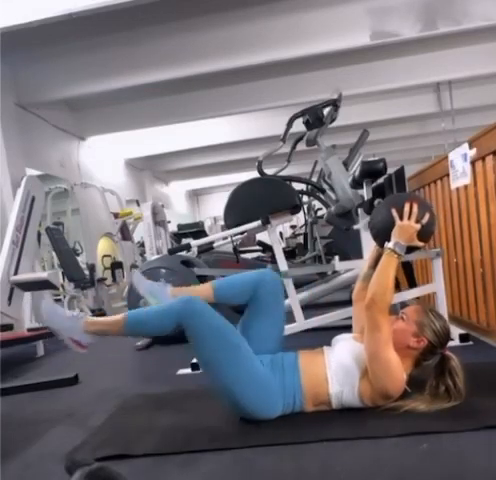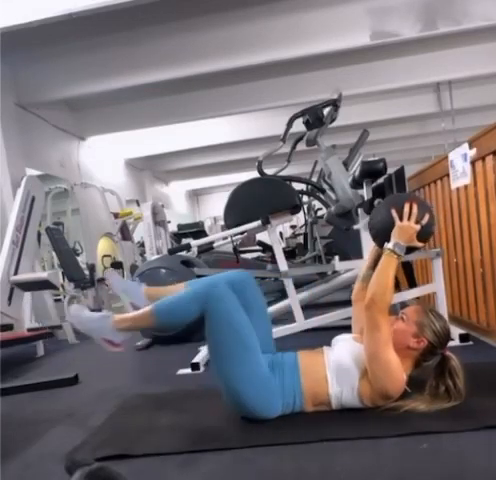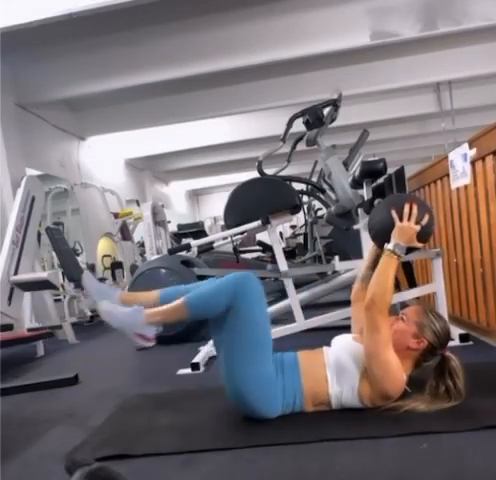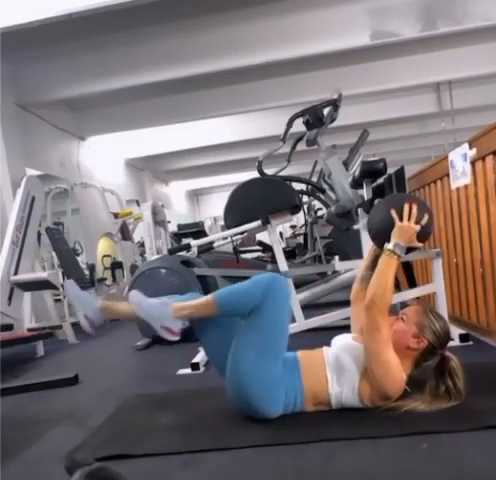
dt=0.1s
person 1, frame 1
left shoulder: (390, 379)
right shoulder: (374, 350)
left elbow: (374, 307)
right elbow: (364, 301)
left wrist: (398, 246)
right wrist: (376, 247)
left hip: (258, 393)
right hip: (265, 367)
left knee: (189, 308)
right knee: (266, 280)
left ankle: (88, 329)
right ankle: (168, 294)
person 1, frame 2
left shoulder: (390, 378)
right shoulder: (376, 351)
left elbow: (374, 308)
right elbow: (360, 298)
left wrist: (397, 247)
right wrist: (380, 246)
left hip: (260, 393)
right hip: (269, 369)
left knee: (215, 296)
right knee: (237, 281)
left ankle: (116, 326)
right ankle: (147, 296)
person 1, frame 3
left shoulder: (390, 379)
right shoulder: (371, 349)
left elbow: (373, 308)
right elbow: (359, 298)
left wrist: (397, 247)
right wrist: (377, 246)
left hip: (260, 394)
right hip: (267, 377)
left knee: (242, 283)
right knee: (221, 293)
left ankle: (143, 319)
right ankle: (125, 300)
person 1, frame 4
left shoulder: (389, 380)
right shoulder: (378, 353)
left elbow: (372, 308)
right elbow: (360, 298)
left wrist: (396, 247)
right wrist: (376, 248)
left hip: (262, 393)
right hip: (266, 371)
left knee: (273, 284)
right knee: (192, 305)
left ankle: (171, 312)
right ankle: (103, 310)
